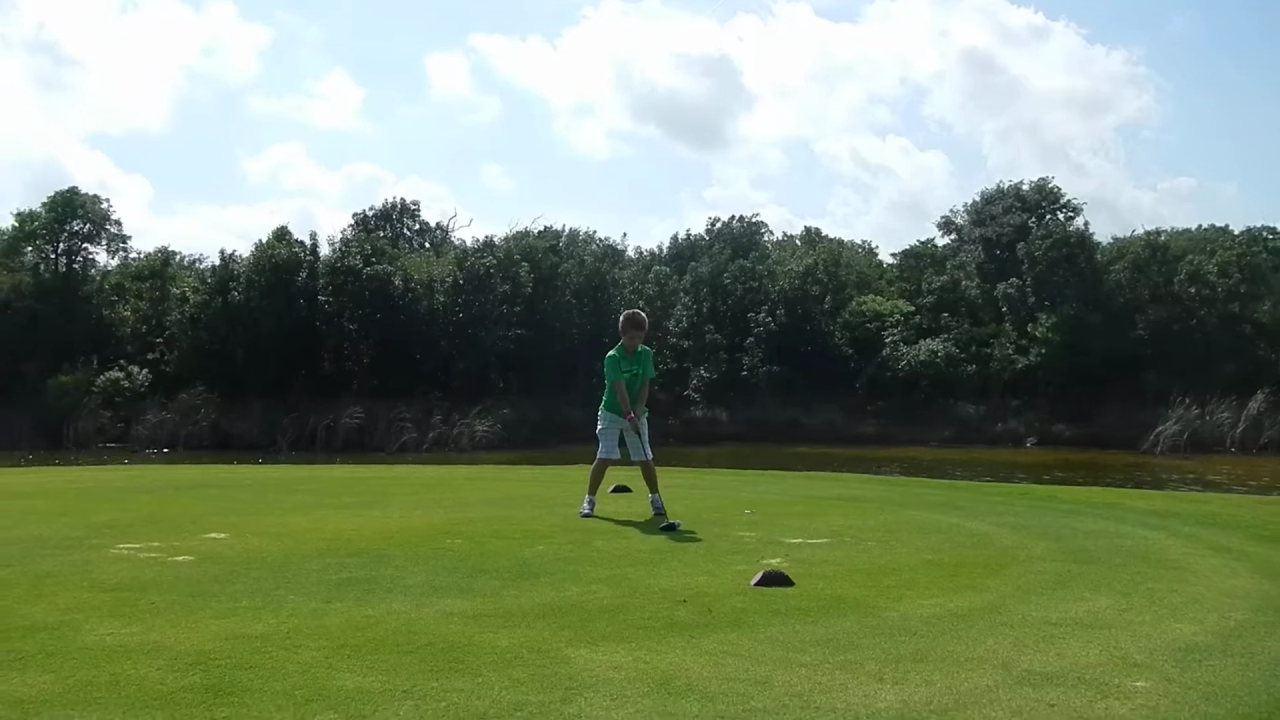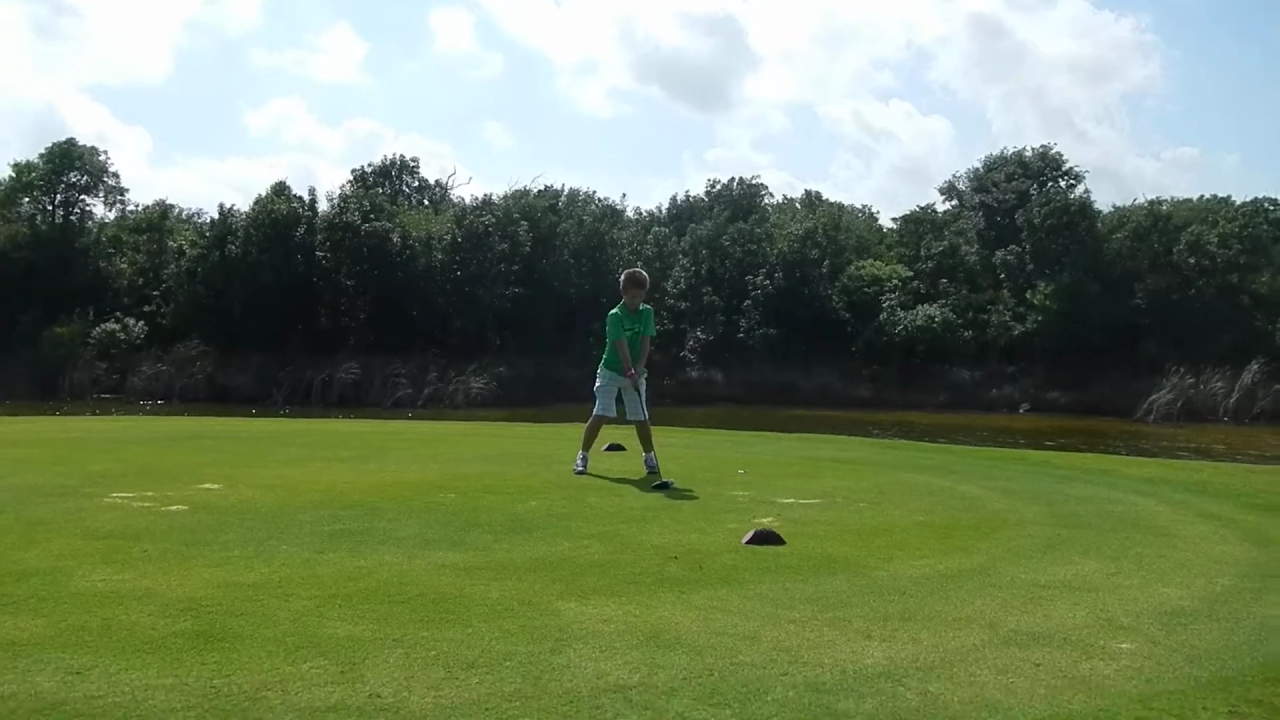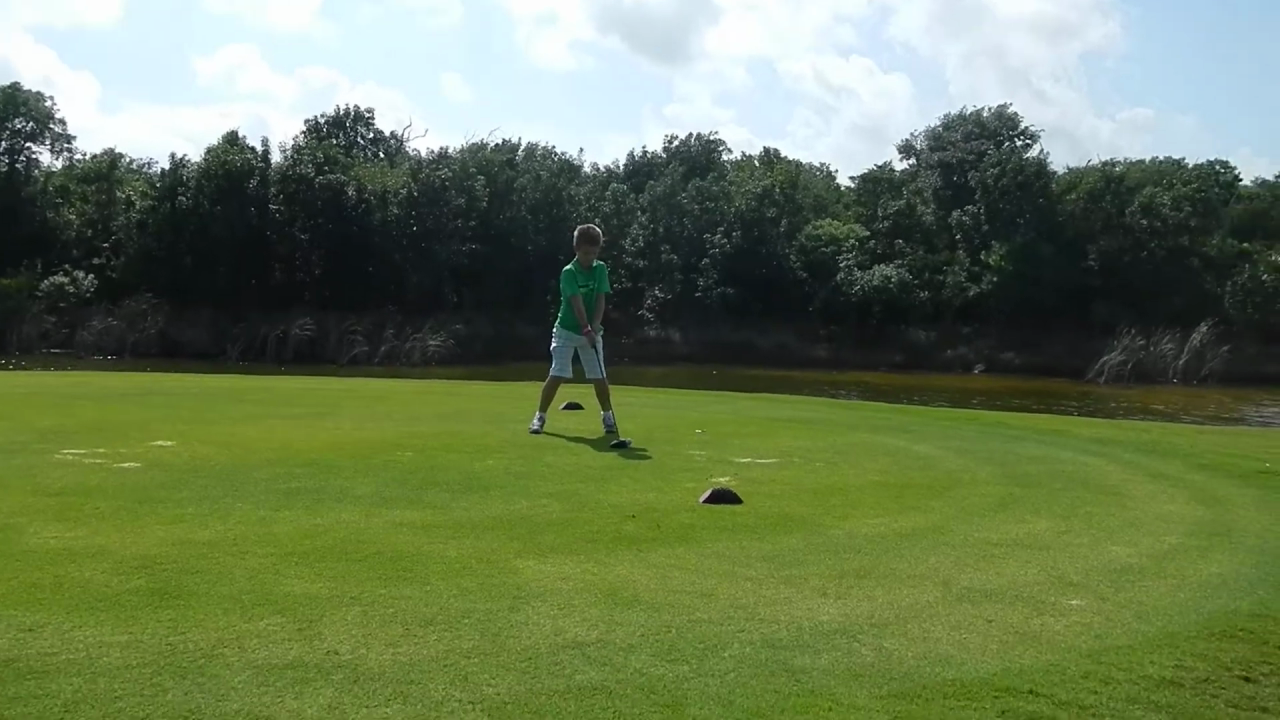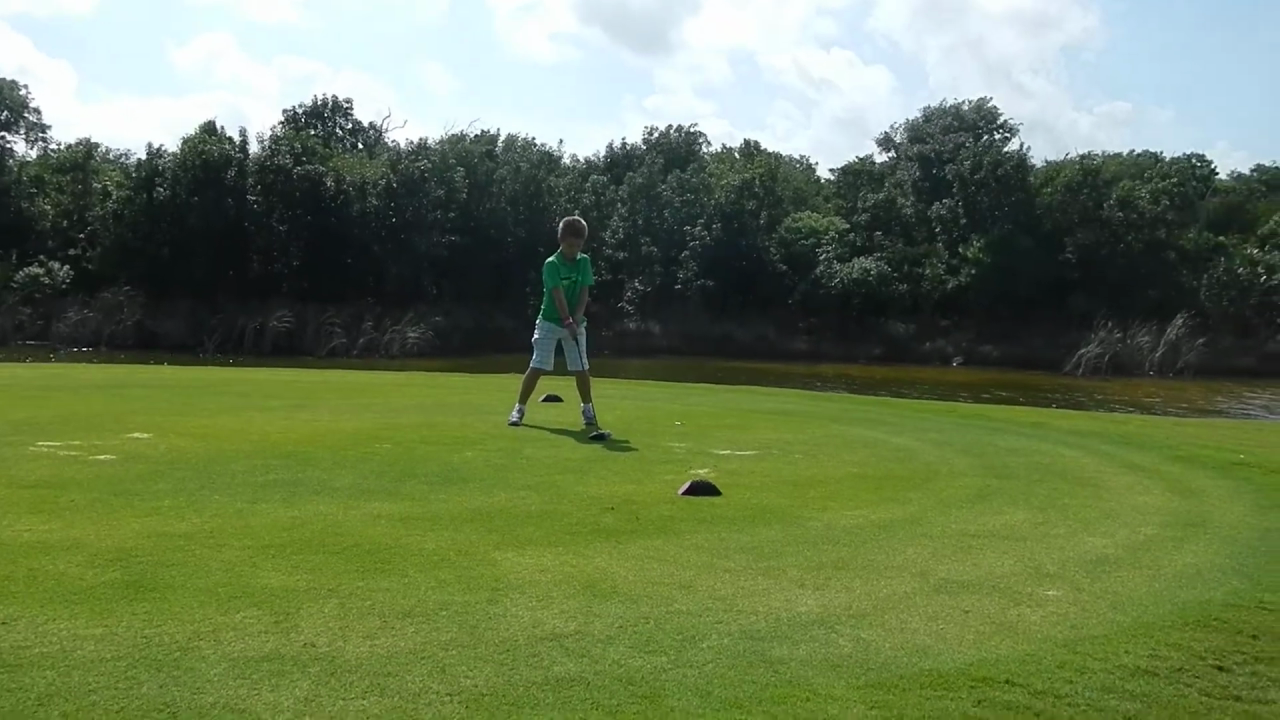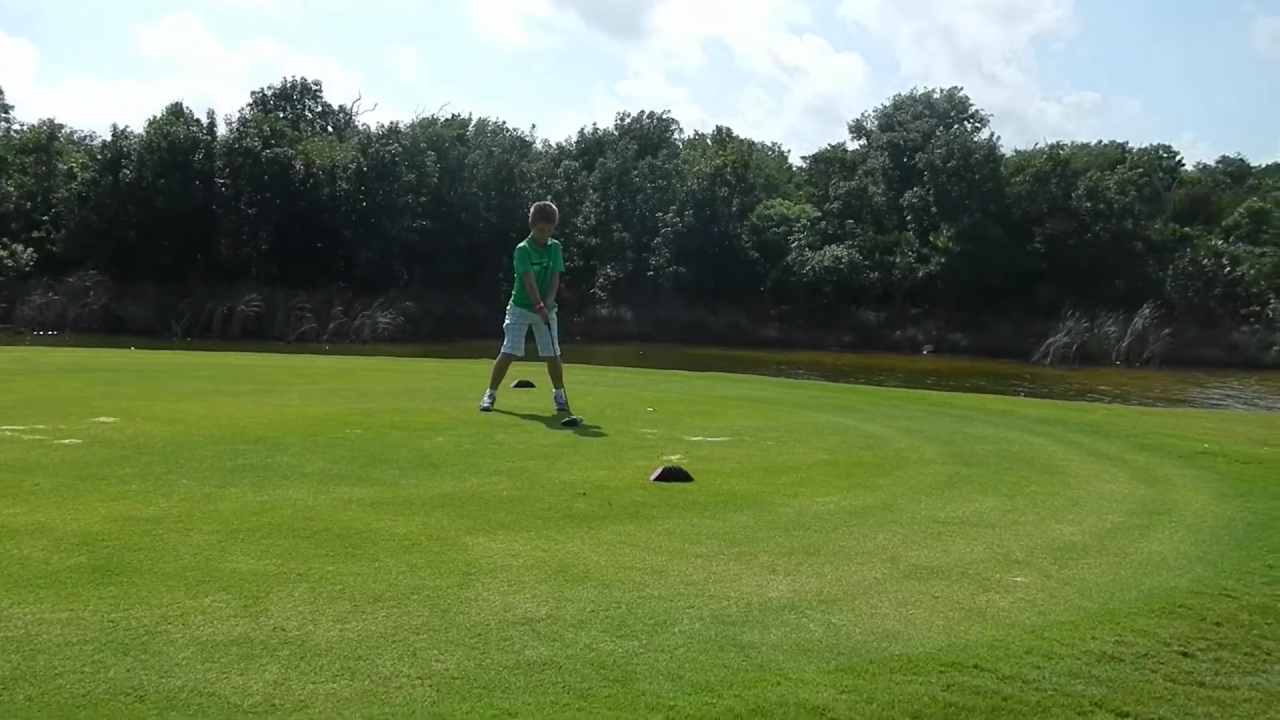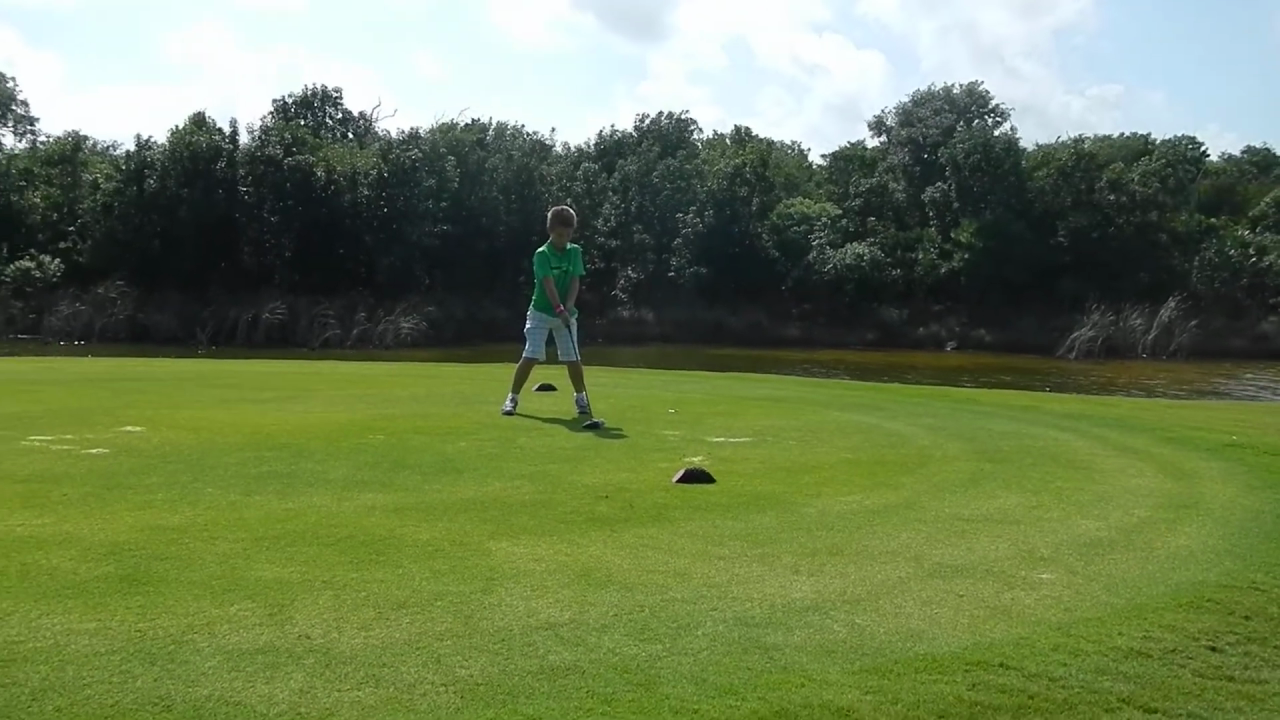
dt=0.4s
person 1, frame 1
left shoulder: (646, 354)
right shoulder: (612, 357)
left elbow: (645, 385)
right elbow: (620, 389)
left wrist: (637, 412)
right wrist: (628, 415)
left hip: (637, 413)
right hip: (612, 413)
left knee: (646, 459)
right knee: (604, 457)
left ankle: (655, 499)
right ankle: (589, 500)
person 1, frame 2
left shoulder: (647, 312)
right shoulder: (614, 316)
left elbow: (645, 344)
right elbow: (621, 346)
left wrist: (638, 370)
right wrist: (629, 372)
left hip: (635, 373)
right hip: (611, 371)
left knee: (641, 418)
right knee: (600, 415)
left ankle: (649, 457)
right ankle: (582, 456)
person 1, frame 3
left shoulder: (601, 269)
right shoulder: (568, 272)
left elbow: (601, 301)
right elbow: (577, 304)
left wrist: (594, 327)
right wrist: (586, 330)
left hip: (591, 331)
right hip: (567, 330)
left knee: (599, 376)
right knee: (557, 375)
left ankle: (607, 416)
right ankle: (540, 416)
person 1, frame 4
left shoulder: (584, 261)
right shoulder: (551, 264)
left elbow: (584, 293)
right elbow: (558, 296)
left wrist: (576, 319)
right wrist: (567, 321)
left hip: (575, 323)
right hip: (550, 322)
left knee: (581, 368)
right knee: (537, 367)
left ankle: (587, 409)
right ankle: (519, 408)
person 1, frame 5
left shoulder: (555, 247)
right shoulder: (522, 249)
left elbow: (555, 278)
right elbow: (529, 281)
left wrist: (548, 303)
right wrist: (538, 306)
left hip: (546, 308)
right hip: (521, 307)
left knee: (553, 354)
right knee: (508, 352)
left ankle: (559, 394)
right ankle: (490, 393)
person 1, frame 6
left shoulder: (575, 252)
right shoulder: (541, 254)
left elbow: (575, 282)
right elbow: (549, 285)
left wrist: (568, 307)
right wrist: (559, 309)
left hip: (566, 312)
right hip: (541, 312)
left knee: (573, 358)
right knee: (530, 356)
left ankle: (580, 398)
right ankle: (512, 398)
